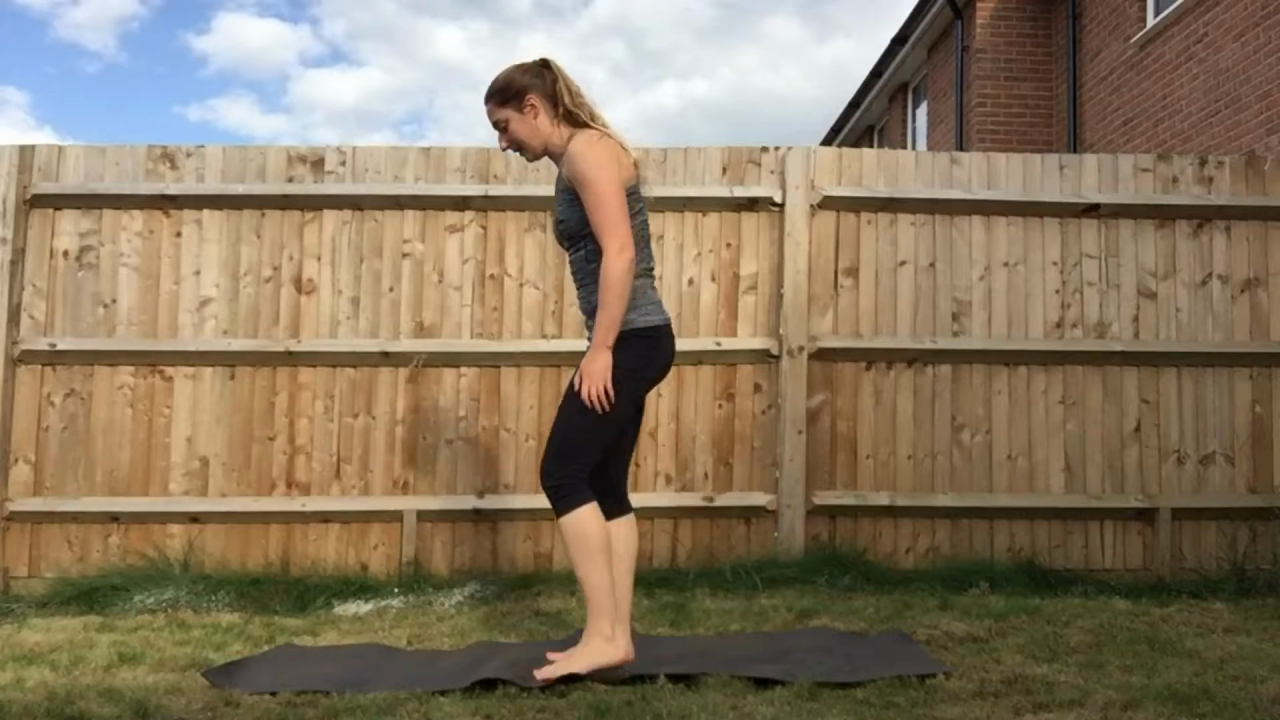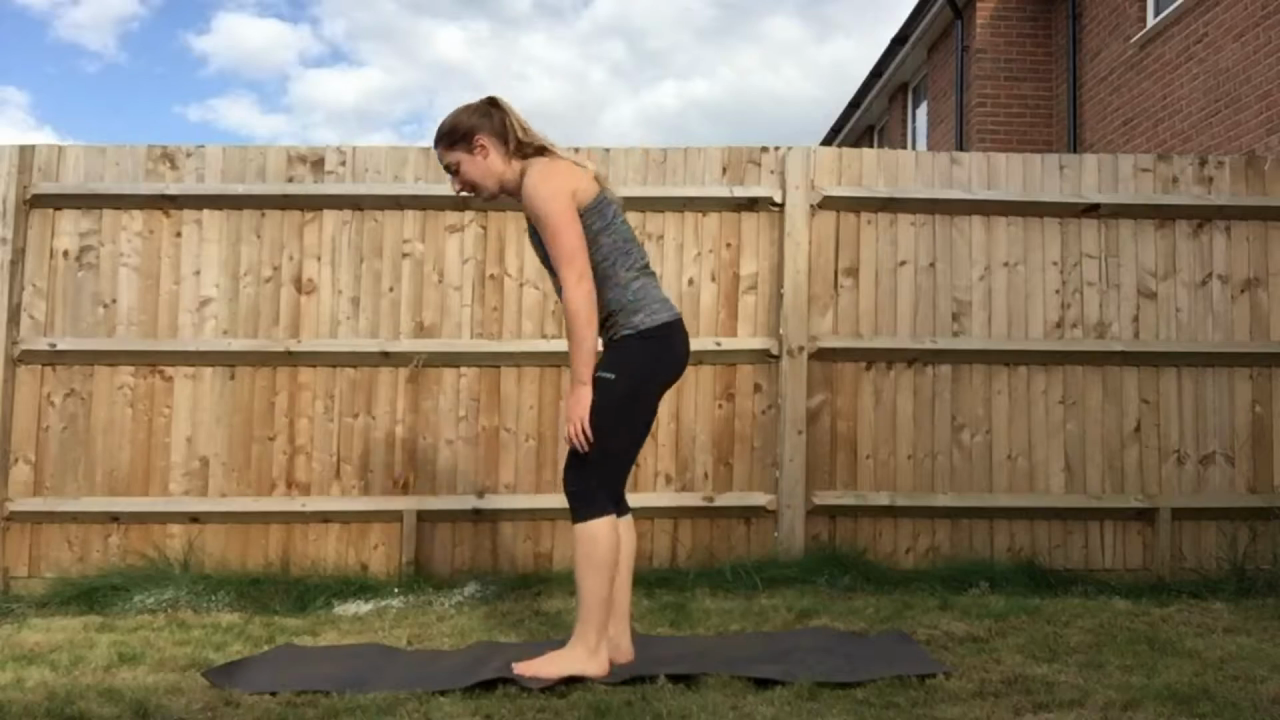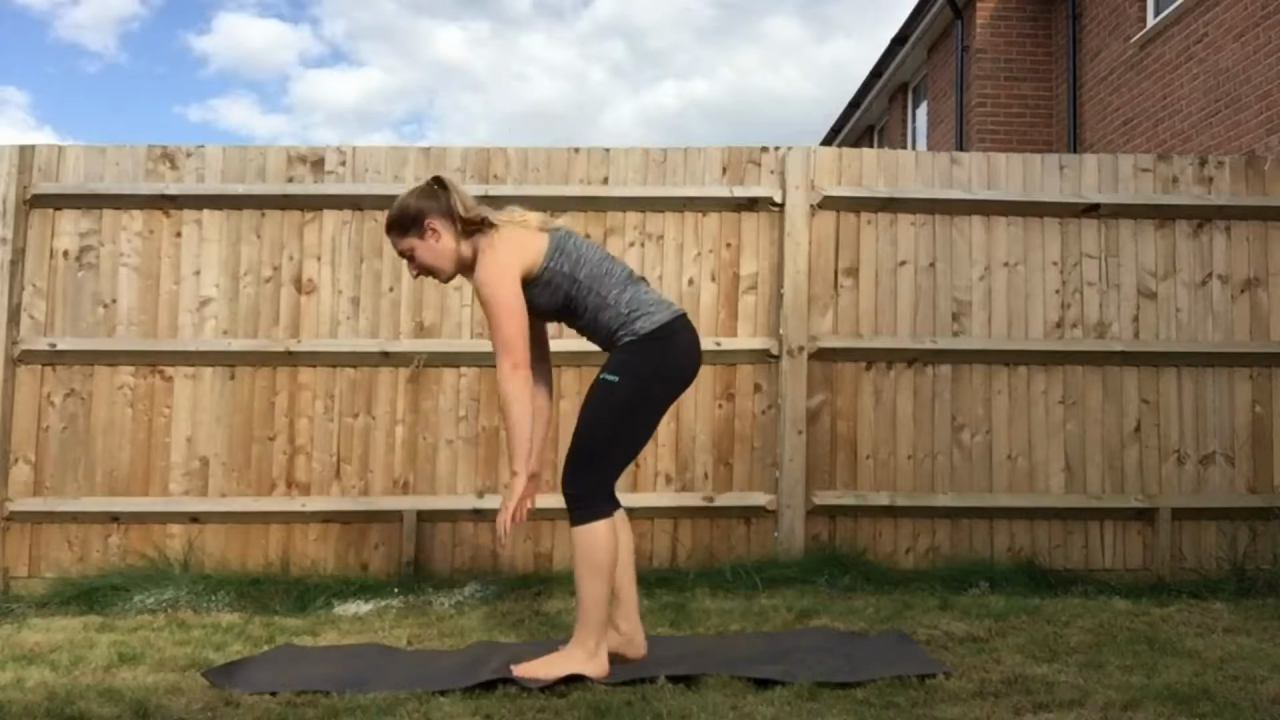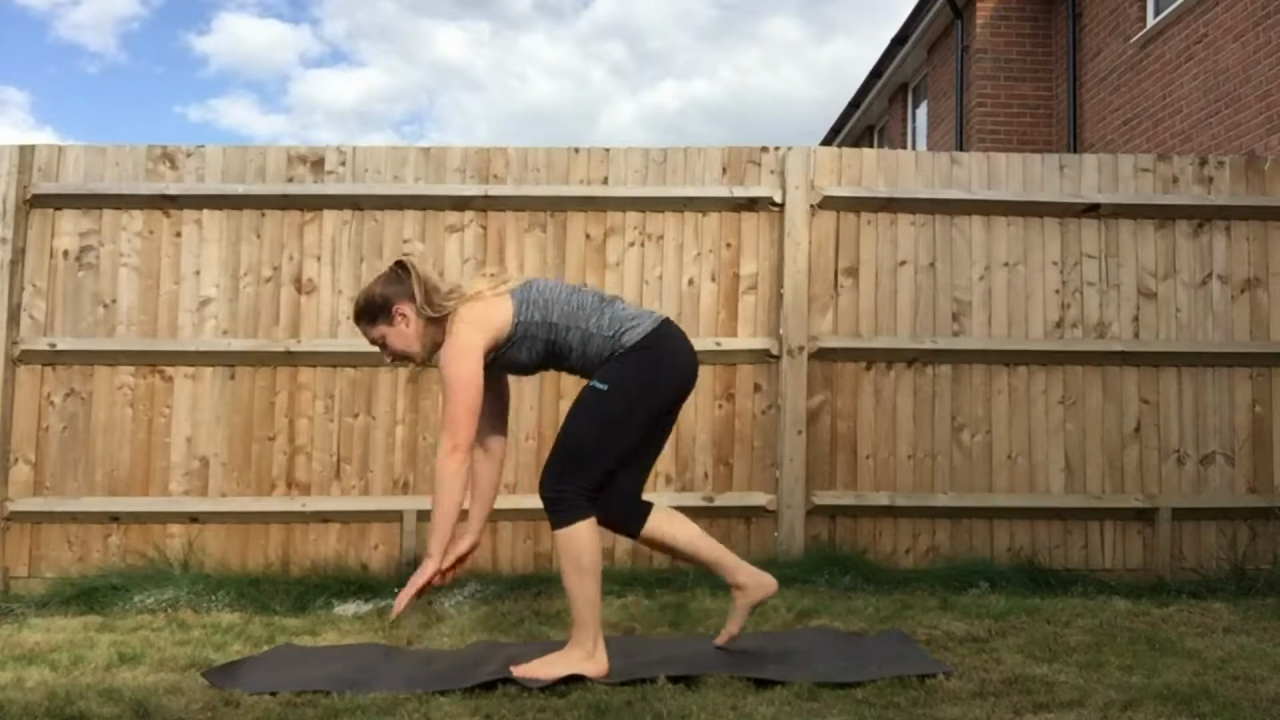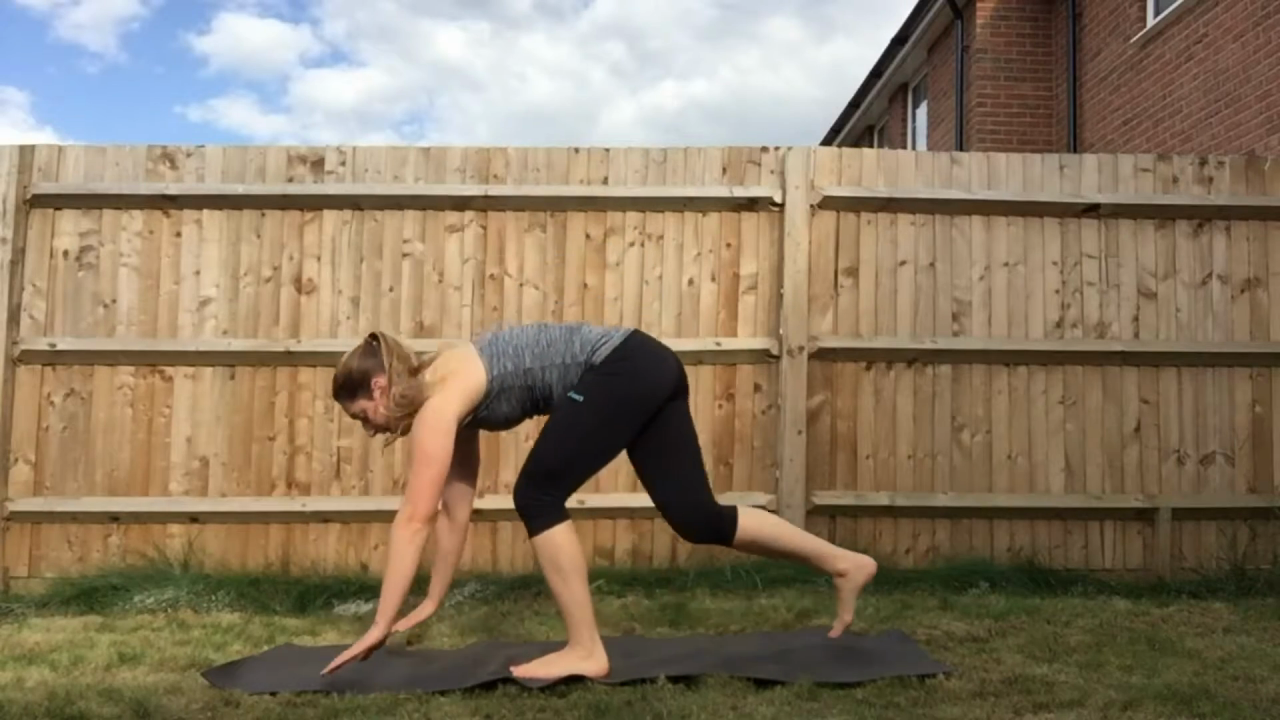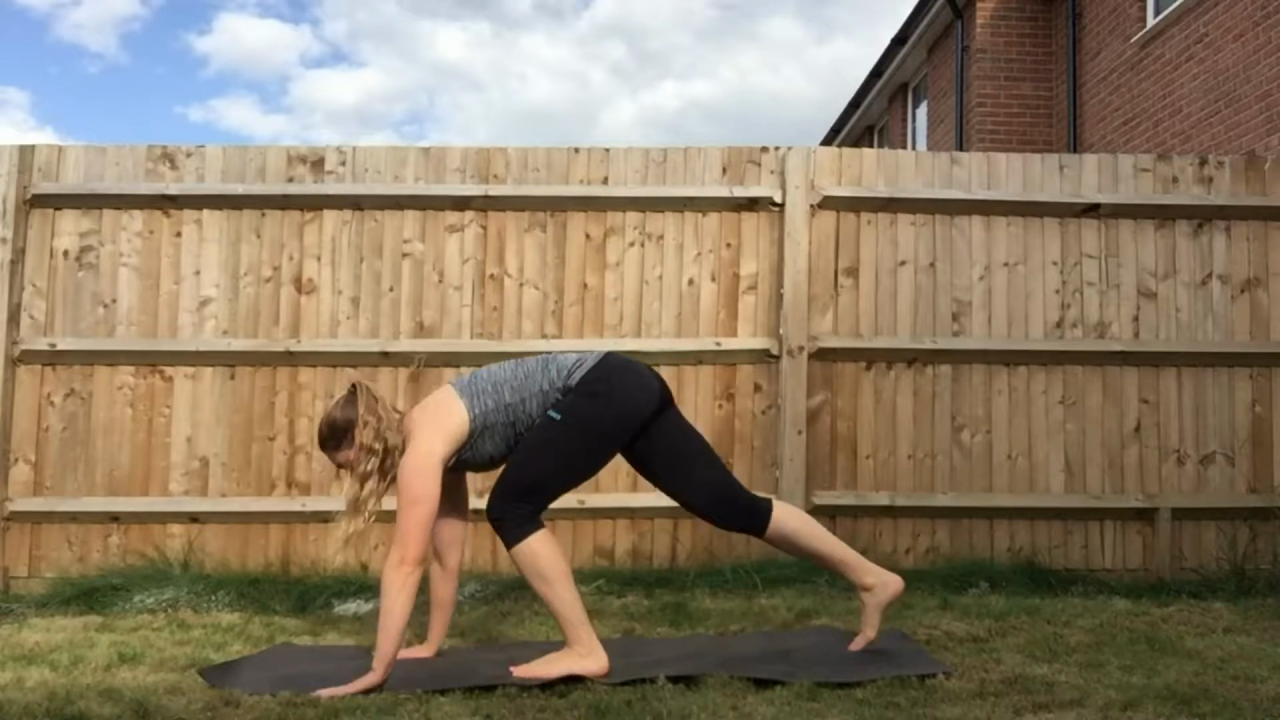
dt=0.2s
person 1, frame 1
left shoulder: (587, 150)
right shoulder: (580, 157)
left elbow: (619, 255)
left wrist: (601, 349)
right wrist: (603, 347)
left hip: (631, 342)
right hip: (630, 342)
left knee: (563, 473)
right knee: (605, 488)
left ankle: (602, 636)
right ankle: (616, 635)
person 1, frame 2
left shoulder: (541, 179)
right shoulder: (546, 181)
left elbow: (580, 288)
left wrist: (579, 385)
right wrist: (587, 378)
left hip: (643, 341)
right hip: (648, 340)
left knee: (588, 482)
right knee: (602, 487)
left ankle: (589, 649)
right ankle: (615, 637)
person 1, frame 3
left shoulder: (492, 258)
right shoulder: (507, 243)
left elbow: (513, 372)
right elbow: (535, 370)
left wrist: (522, 471)
right wrist: (532, 460)
left hip: (651, 345)
right hip: (663, 341)
left knee: (585, 482)
right knee: (592, 484)
left ankle: (587, 650)
right ankle: (626, 629)
person 1, frame 4
left shoulder: (461, 334)
right shoulder: (479, 316)
left elbow: (455, 450)
right elbow: (490, 440)
left wrist: (434, 553)
right wrist: (469, 532)
left hip: (645, 355)
right hip: (662, 355)
left knee: (565, 487)
right knee: (618, 506)
left ankle: (586, 651)
right ankle: (744, 578)
person 1, frame 5
left shoulder: (436, 398)
right shoulder: (454, 390)
left elbow: (415, 517)
right elbow: (457, 505)
left wrist: (380, 626)
right wrist: (433, 599)
left hip: (621, 370)
right hip: (652, 369)
left knee: (537, 494)
right knee: (695, 516)
left ankle: (586, 651)
right ankle: (841, 564)
person 1, frame 6
left shoulder: (421, 443)
right shoulder: (439, 437)
left elbow: (405, 561)
right elbow: (446, 549)
left wrist: (379, 669)
right wrist: (432, 643)
left hip: (601, 392)
right hip: (629, 385)
left knee: (512, 510)
right knee: (729, 504)
left ankle: (584, 651)
right ankle: (871, 578)
